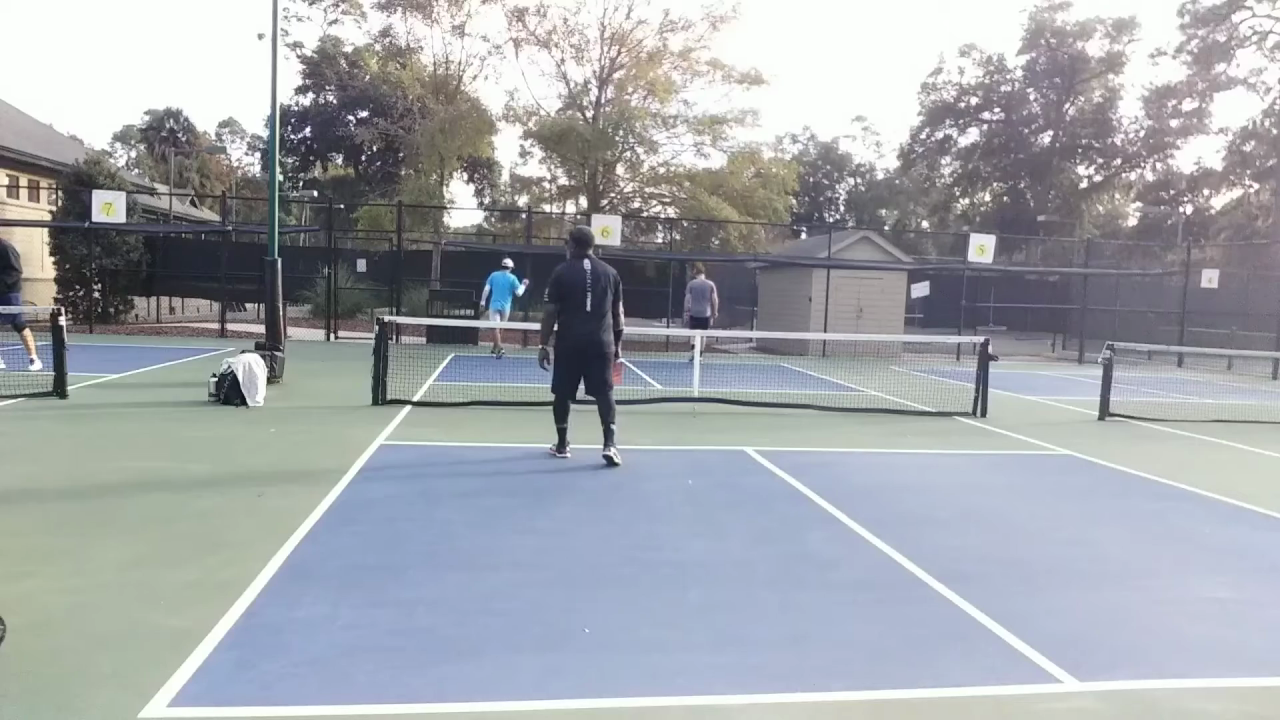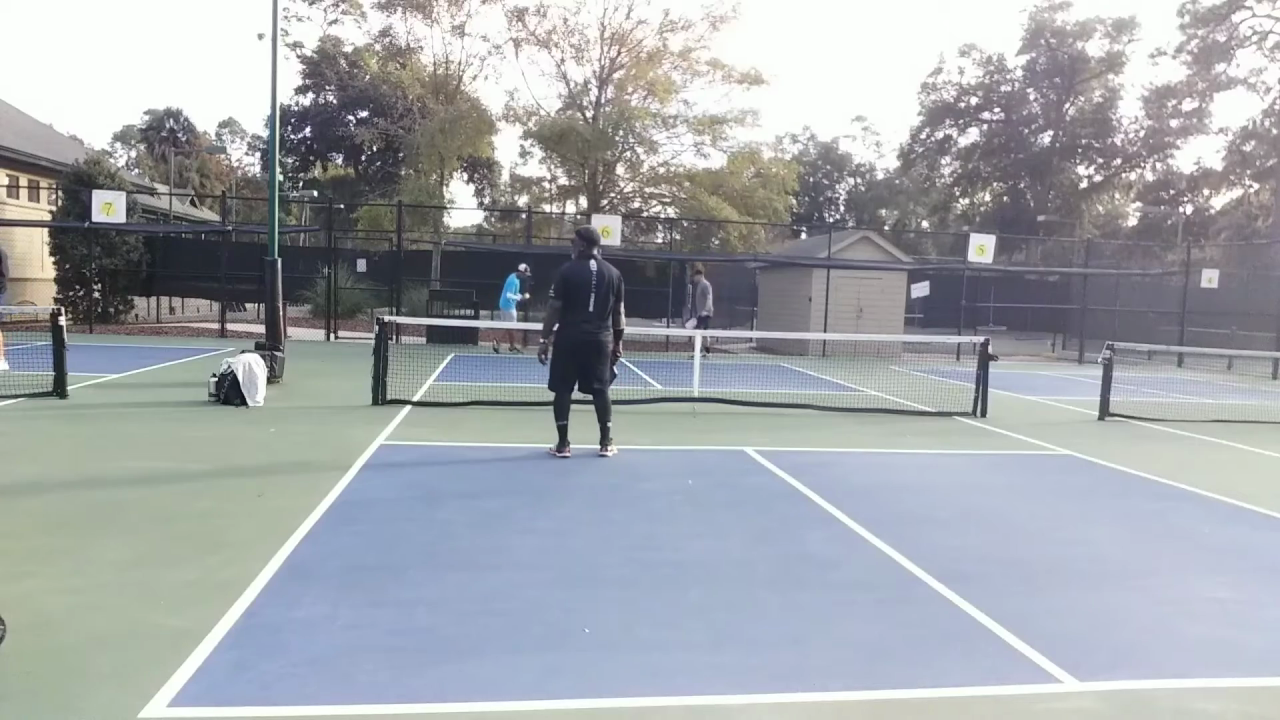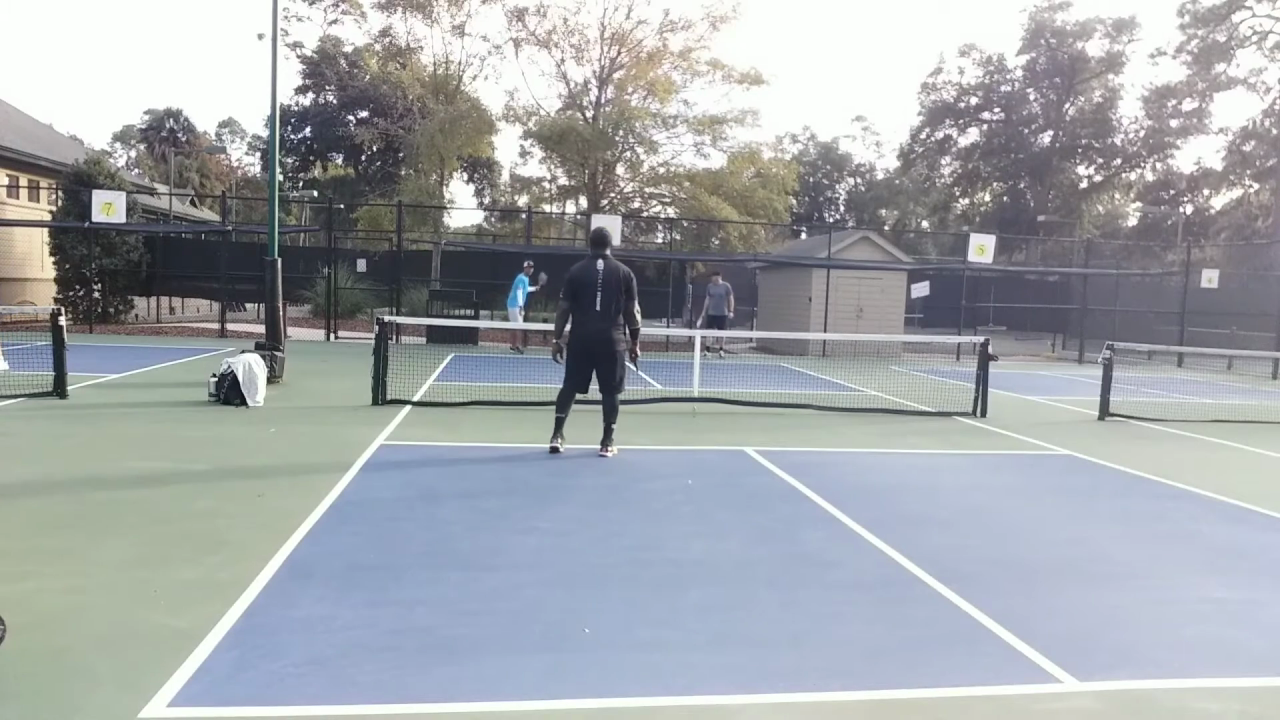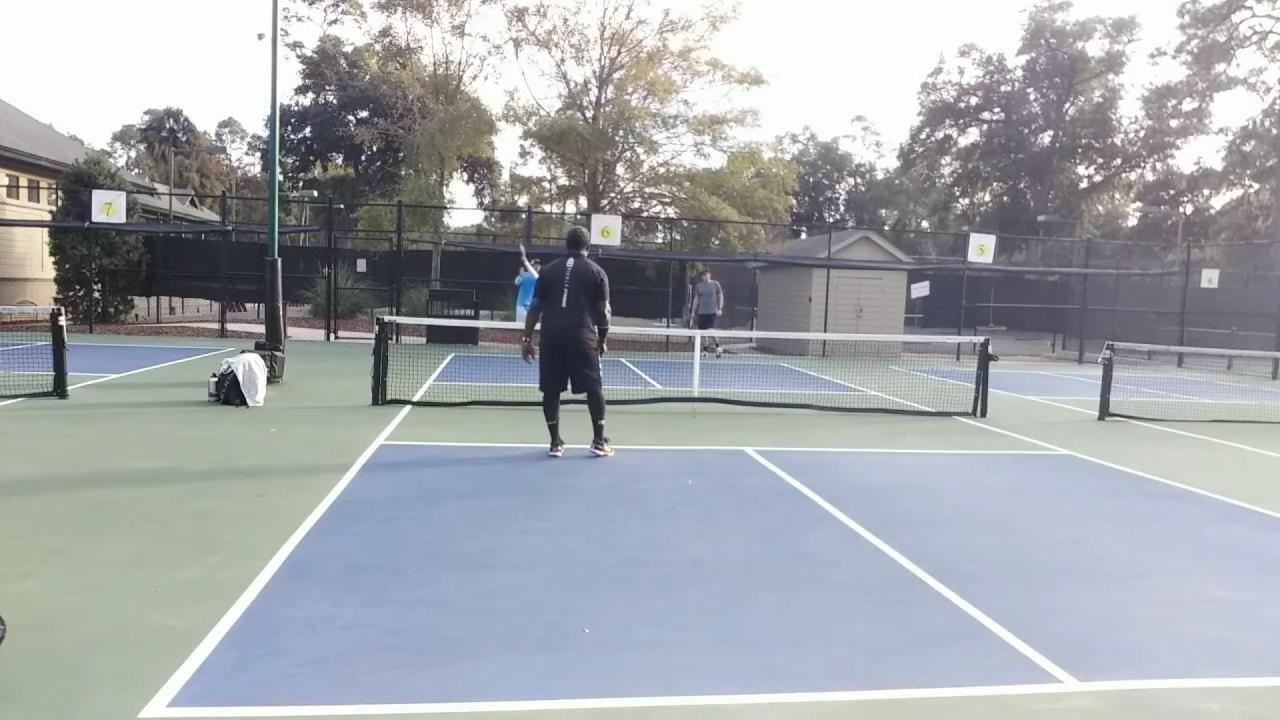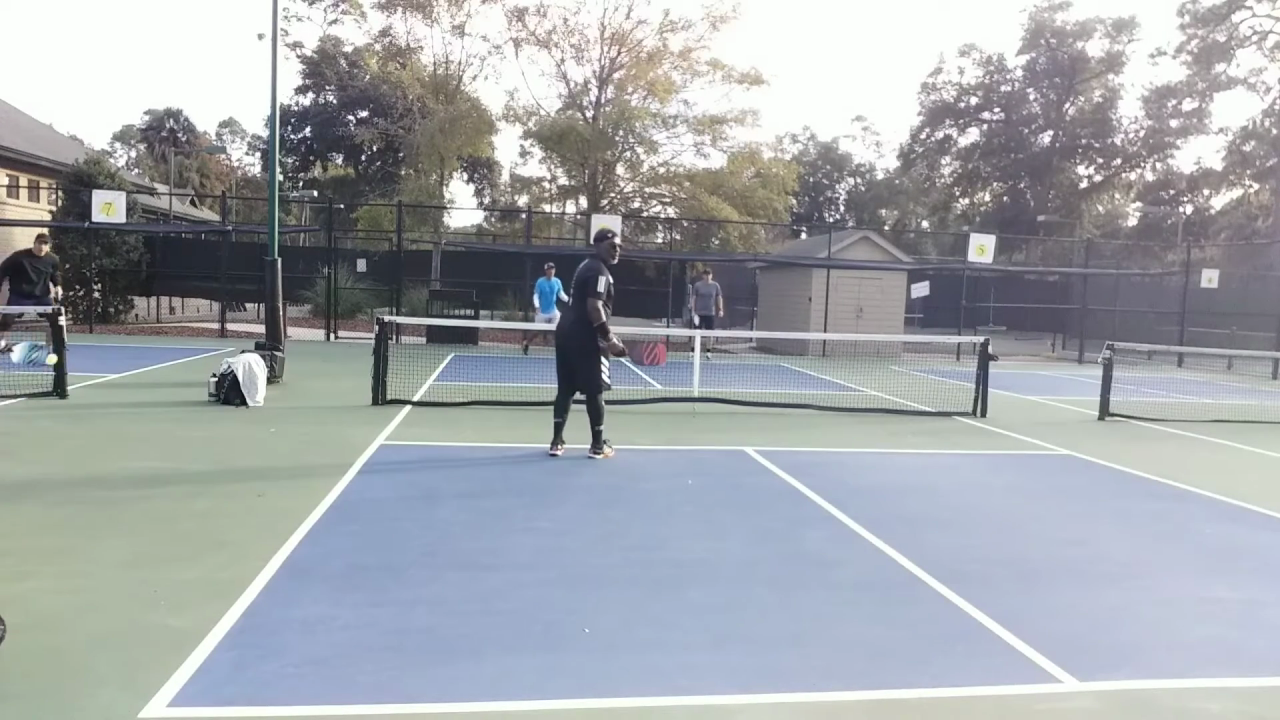
dt=1s
person 1, frame 1
left shoulder: (561, 272)
right shoulder: (610, 272)
left elbow: (550, 312)
right elbow: (618, 312)
left wrist: (544, 345)
right wrist: (617, 343)
left hip: (569, 342)
right hip: (601, 342)
left knee: (563, 394)
right knee: (604, 393)
left ankle: (562, 444)
right ankle: (609, 444)
person 1, frame 2
left shoulder: (567, 270)
right shoulder: (613, 273)
left elbow: (554, 308)
right elbow: (619, 312)
left wrist: (544, 339)
right wrist: (617, 342)
left hip: (569, 339)
right hip: (600, 341)
left knee: (562, 391)
right knee: (600, 391)
left ankle: (563, 444)
right ankle: (606, 443)
person 1, frame 3
left shoulder: (576, 271)
right shoulder: (624, 273)
left elbow: (563, 309)
right elbow: (633, 311)
left wrist: (557, 340)
right wrist: (634, 342)
left hip: (581, 339)
right hip: (612, 340)
left knee: (569, 387)
right knee: (610, 391)
left ankle: (557, 436)
right ankle: (607, 443)
person 1, frame 4
left shoulder: (549, 270)
right shoulder: (596, 271)
left elbow: (534, 308)
right elbow: (603, 311)
left wrist: (527, 339)
right wrist: (602, 340)
left hip: (551, 336)
right hip: (581, 336)
left knee: (551, 390)
right knee: (594, 388)
left ankle: (556, 442)
right ankle: (599, 442)
person 1, frame 5
left shoulder: (587, 266)
right shoulder: (599, 271)
right elbow: (594, 308)
left wrist: (608, 336)
right wrist: (609, 339)
left hip: (566, 333)
right hip: (584, 338)
left knee: (565, 389)
right knee: (594, 391)
left ankle: (556, 441)
right ankle: (598, 445)
